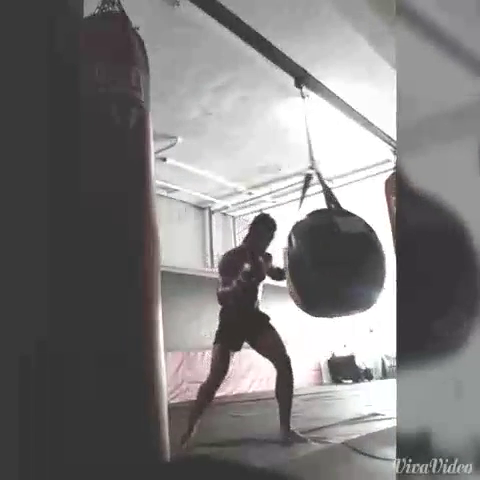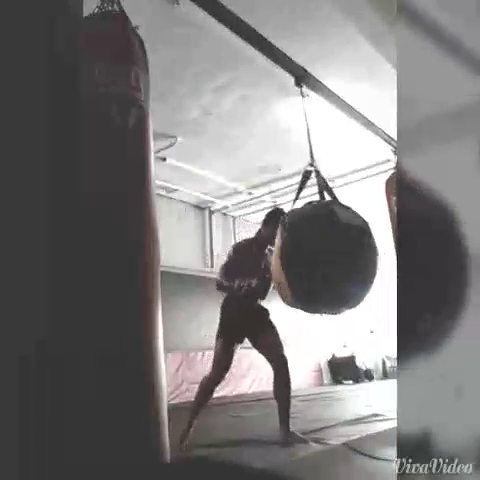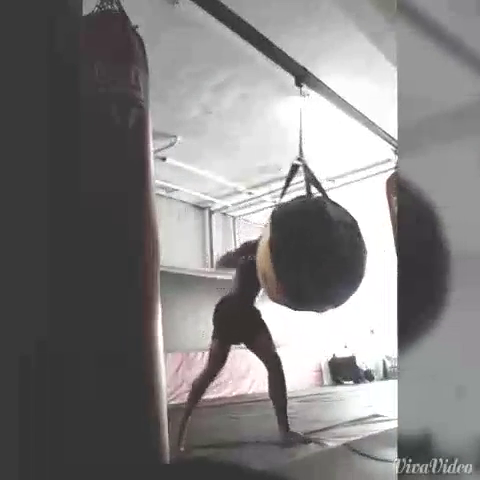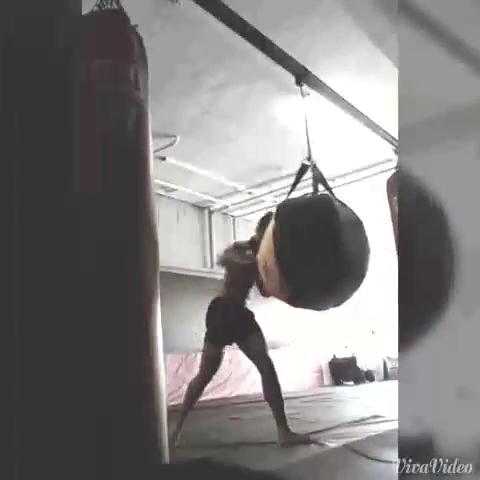
dt=0.2s
person 1, frame 1
left shoulder: (264, 258)
right shoulder: (230, 259)
left elbow: (277, 274)
right elbow: (222, 298)
right wrist: (238, 283)
left hip: (255, 317)
right hip: (231, 318)
left knee: (284, 363)
right knee: (215, 377)
left ankle: (285, 429)
right ankle: (189, 431)
person 1, frame 2
left shoulder: (268, 254)
right shoulder: (241, 249)
right elbow: (221, 283)
right wrist: (241, 287)
left hip: (255, 311)
right hip: (234, 311)
left knee: (281, 363)
right knee: (218, 372)
left ankle: (285, 429)
right ankle: (188, 427)
person 1, frame 3
right shoulder: (251, 249)
right elbow: (223, 262)
right wrist: (248, 259)
left hip: (248, 313)
right hip: (230, 310)
left knee: (275, 365)
right knee: (212, 369)
left ankle: (285, 430)
right ankle: (183, 426)
person 1, frame 4
left shoulder: (258, 257)
right shoulder: (241, 249)
right elbow: (224, 260)
right wrist: (253, 262)
left hip: (240, 312)
right hip: (223, 309)
left knee: (266, 365)
right knee: (206, 374)
left ankle: (283, 430)
right ankle: (178, 426)
